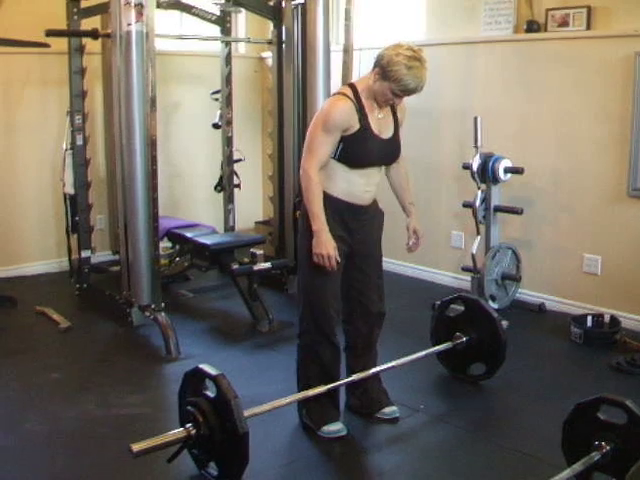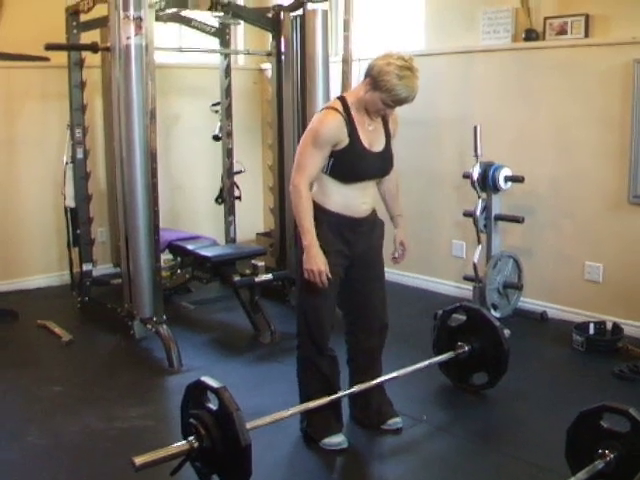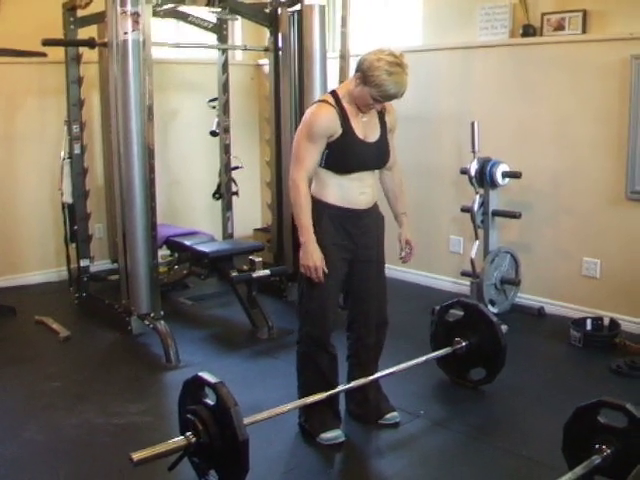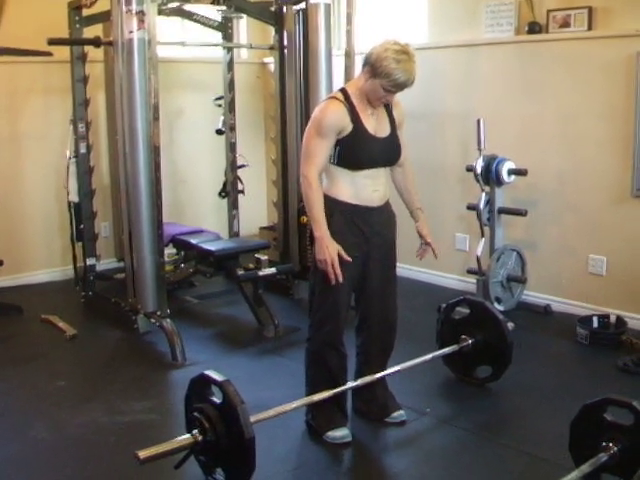
dt=1s
person 1, frame 1
left shoulder: (394, 108)
right shoulder: (341, 107)
right elbow: (310, 169)
left wrist: (410, 213)
right wrist: (320, 232)
left hip: (367, 218)
right hip: (329, 216)
left knee: (368, 311)
right knee: (322, 315)
left ankle: (366, 394)
right ankle: (317, 409)
person 1, frame 2
left shoulder: (387, 120)
right shoulder: (331, 121)
right elbow: (299, 184)
left wrist: (398, 224)
right wrist: (311, 247)
left hip: (367, 230)
right hip: (327, 230)
left knee: (372, 322)
right knee: (317, 329)
left ankle: (371, 406)
right ankle: (320, 420)
person 1, frame 3
left shoulder: (386, 115)
right shoulder: (324, 114)
right elbow: (298, 179)
left wrist: (403, 222)
right wrist: (308, 241)
left hip: (369, 224)
right hip: (328, 225)
left knee: (372, 317)
right knee: (319, 324)
left ankle: (366, 399)
right ankle: (317, 415)
person 1, frame 4
left shoulder: (394, 111)
right shoulder: (333, 111)
right elbow: (309, 175)
left wrist: (419, 217)
right wrist: (321, 236)
left hip: (381, 221)
right hip: (340, 222)
left knee: (382, 316)
right knee: (330, 321)
left ankle: (372, 396)
right ankle: (324, 411)
